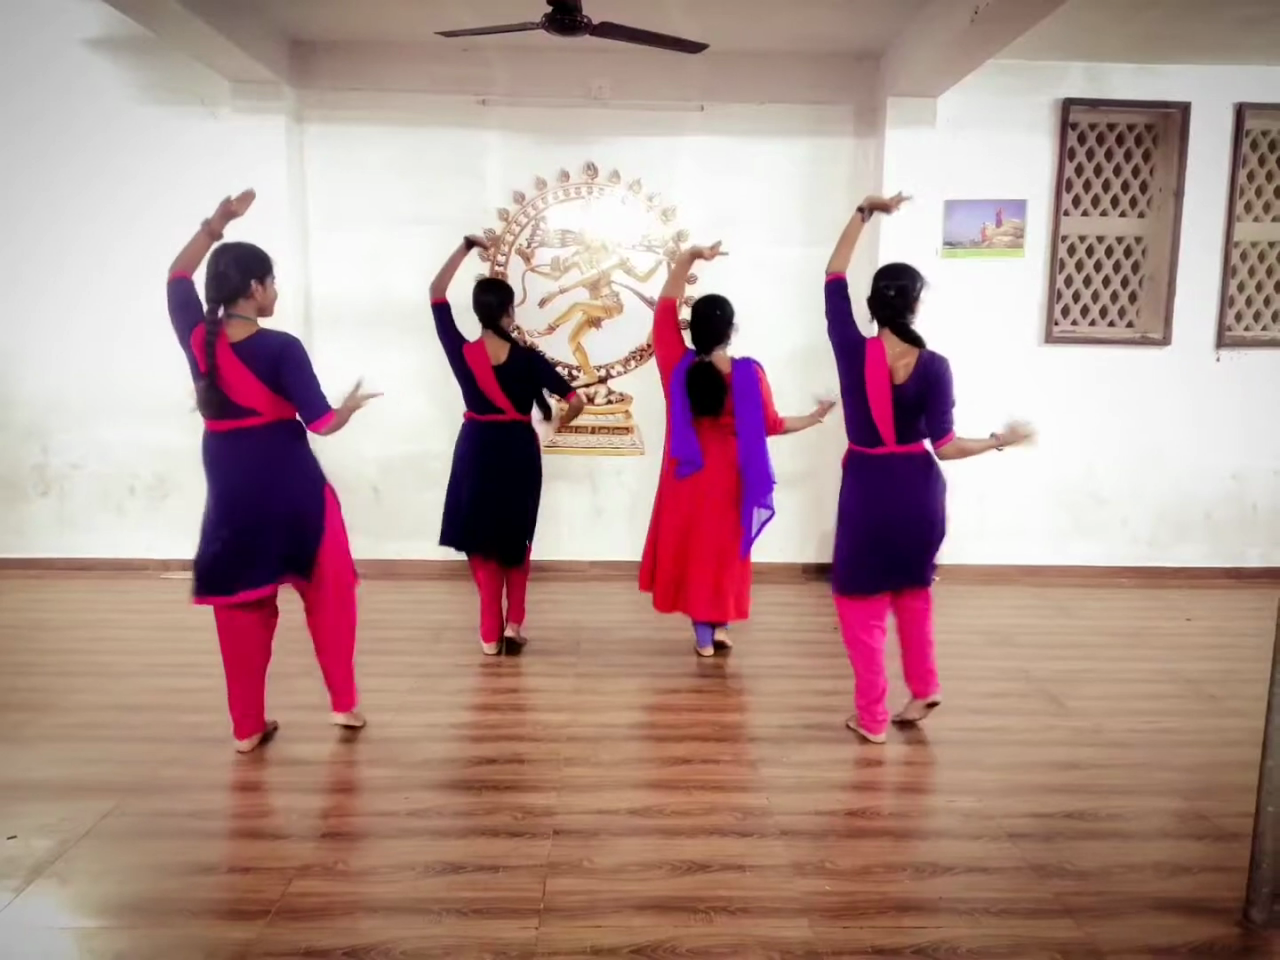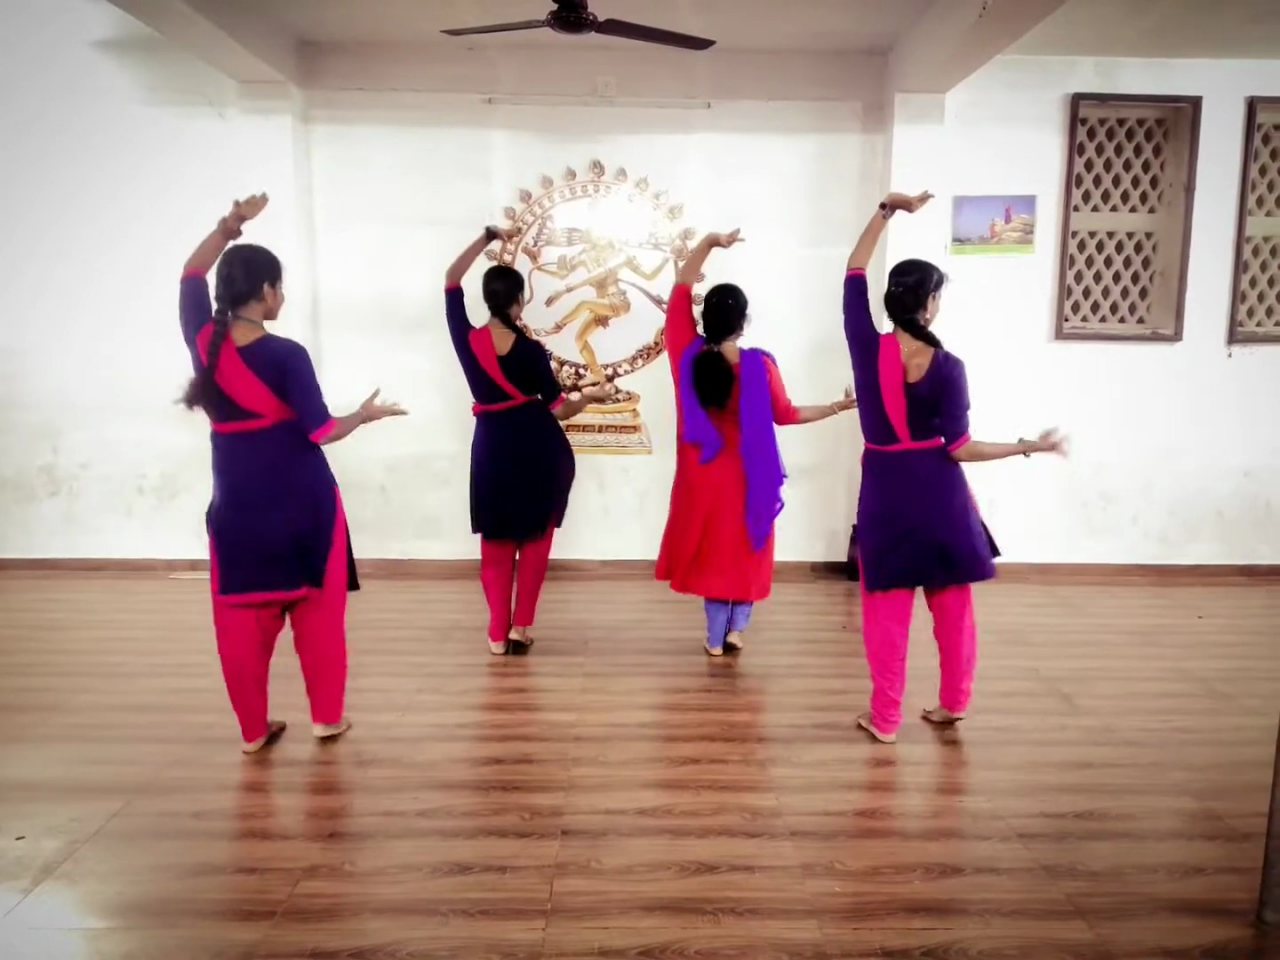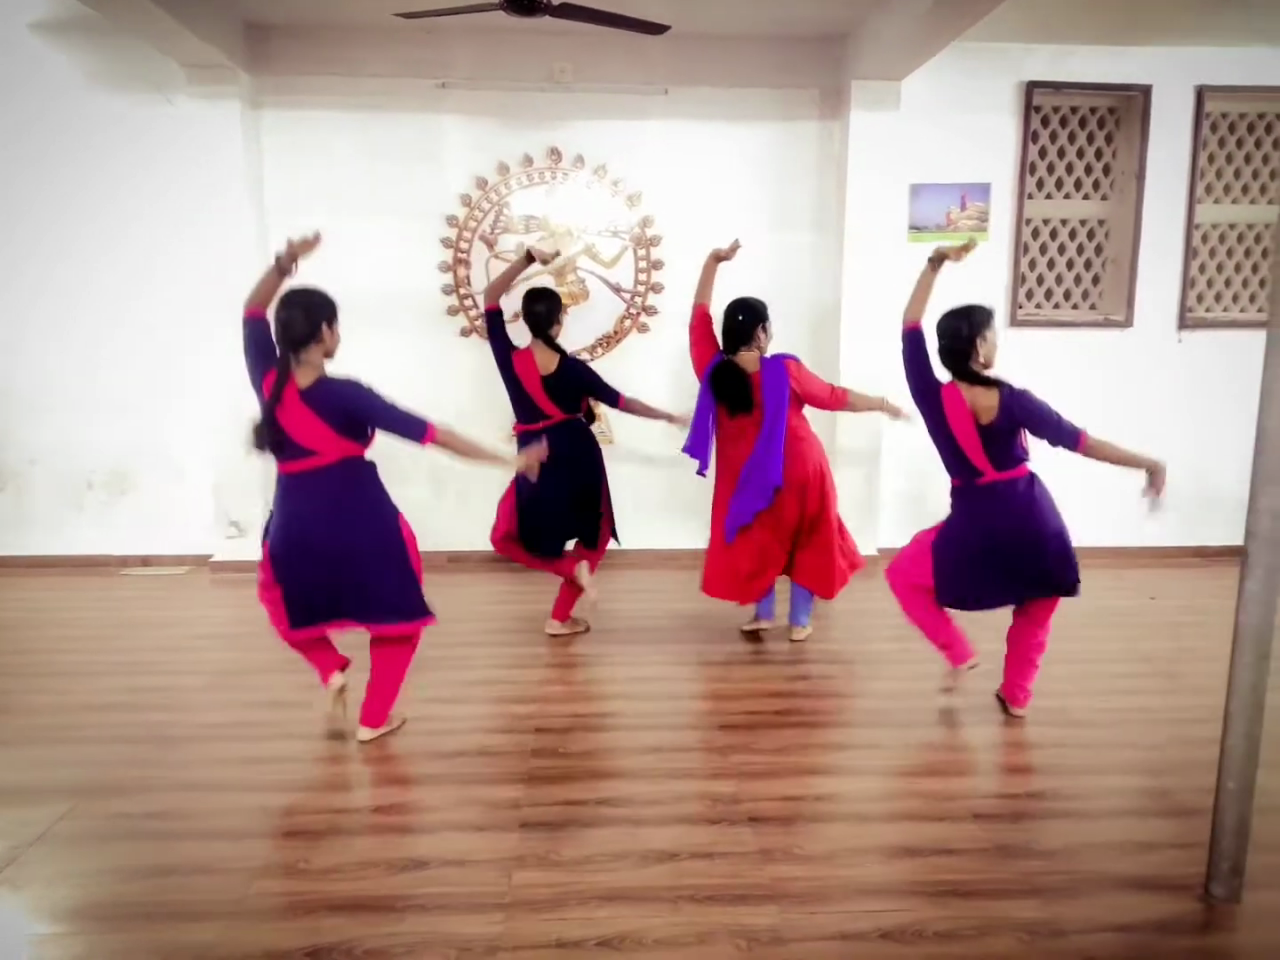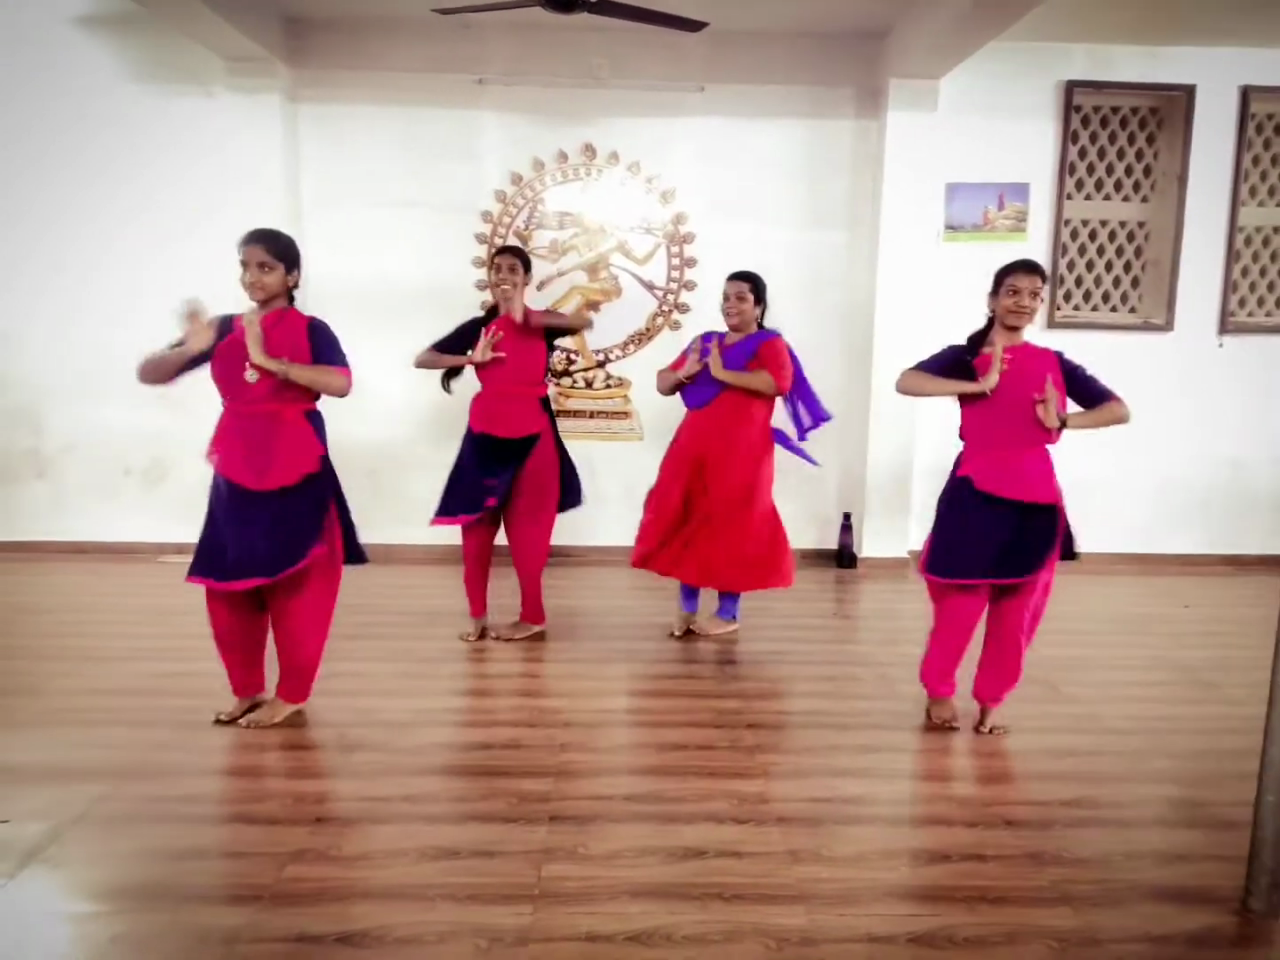
dt=1s
person 1, frame 1
left shoulder: (197, 340)
right shoulder: (281, 348)
left elbow: (177, 276)
right elbow: (322, 423)
left wrist: (217, 222)
right wrist: (353, 401)
left hip: (230, 489)
right hip: (290, 484)
left knee: (241, 606)
right knee: (330, 589)
left ankle: (247, 727)
right ankle: (344, 703)
person 1, frame 2
left shoulder: (202, 339)
right shoulder: (285, 355)
left elbow: (192, 273)
right elbow: (321, 431)
left wrist: (231, 223)
right wrist: (366, 414)
left hip: (237, 494)
right hip: (300, 488)
left knee: (242, 612)
right knee: (317, 607)
left ankle: (253, 729)
right ankle: (327, 715)
person 1, frame 3
left shoulder: (266, 382)
right shoulder: (344, 395)
left elbow: (254, 314)
right elbow: (426, 433)
left wrist: (284, 264)
right wrist: (506, 459)
left hip: (296, 523)
right hip: (362, 518)
left knee: (283, 603)
right knee: (398, 619)
left ankle: (332, 671)
right ankle: (374, 718)
person 1, frame 4
left shoulder: (310, 329)
right shoulder: (225, 329)
left elbow: (340, 383)
right elbow: (149, 375)
left wrist: (269, 361)
right wrist: (190, 348)
left hip: (299, 473)
right hip: (238, 474)
left knee: (300, 585)
right knee: (228, 586)
left ankle: (291, 694)
right ankle: (247, 690)
person 2, frame 1
left shoulder: (853, 351)
right shoulder: (933, 367)
left elbow: (834, 277)
right elbow: (945, 447)
left wrist: (865, 212)
right wrist: (1005, 439)
left hip: (866, 488)
right hip: (917, 489)
left knee: (862, 607)
right knee: (912, 594)
left ankle: (872, 718)
right ankle: (924, 689)
person 2, frame 2
left shoulder: (867, 347)
right shoulder: (947, 368)
left elbow: (854, 273)
right elbow: (961, 448)
left wrist: (886, 210)
right wrist: (1027, 446)
left hip: (885, 487)
right hip: (939, 488)
left knee: (886, 609)
right knee: (952, 602)
left ankle: (885, 718)
right ankle: (954, 701)
person 2, frame 3
left shoulder: (930, 397)
right shoulder: (1010, 401)
left elbow: (911, 328)
right elbow: (1079, 442)
left wrist: (935, 264)
right wrist: (1148, 464)
left hip: (976, 521)
right hip: (1033, 518)
left knee: (903, 575)
right knee: (1034, 611)
left ankle: (958, 653)
right ankle: (1017, 694)
person 2, frame 4
left shoulder: (1054, 364)
right shoulder: (964, 356)
left elbow: (1118, 409)
right elbow: (905, 383)
left wrist: (1064, 421)
right wrist: (976, 387)
left hip: (1035, 492)
right hip: (976, 486)
left knee: (1020, 606)
right knee: (960, 601)
left ankle: (990, 698)
right ankle: (938, 692)
person 3, frame 1
left shoulder: (460, 351)
right shoulder: (527, 359)
left elbow: (436, 292)
right elbow: (575, 402)
left wrist: (468, 245)
right wrist: (561, 422)
left hip: (476, 452)
right hip: (519, 453)
left knee: (481, 548)
right knee: (513, 544)
left ankle: (490, 636)
right ankle: (513, 626)
person 3, frame 2
left shoulder: (467, 340)
right shoulder: (530, 350)
left elbow: (451, 279)
right elbow: (561, 409)
left wrist: (487, 237)
right wrist: (591, 395)
left hip: (492, 444)
right hip: (538, 443)
left knee: (497, 546)
right knee: (536, 541)
left ankle: (498, 634)
right ankle: (520, 627)
person 3, frame 3
left shoulder: (508, 359)
right shoulder: (572, 368)
left elbow: (490, 298)
right elbow: (619, 402)
left wrist: (527, 260)
right wrist: (668, 416)
right hip: (580, 455)
left knee: (507, 538)
right knee: (593, 538)
left ankle: (570, 569)
right ankle: (561, 617)
person 3, frame 4
left shoulder: (541, 324)
right shoulder: (479, 327)
left elbow: (583, 322)
right elbow: (422, 359)
left wrist: (529, 318)
right wrist: (471, 358)
left hip: (532, 432)
right hip: (488, 432)
left knee: (528, 528)
right knee: (476, 527)
left ankle: (533, 617)
right ankle: (478, 616)
person 4, frame 1
left shoulder: (676, 366)
right shoulder: (749, 373)
left elbow: (665, 308)
right elbow: (770, 425)
left wrist: (690, 256)
right wrist: (815, 417)
left hip: (688, 481)
right hip: (731, 480)
left knee: (692, 550)
right knee: (726, 551)
left ankle: (704, 637)
right ankle: (720, 627)
person 4, frame 2
left shoulder: (687, 354)
right shoulder: (759, 364)
left elbow: (679, 294)
right elbow: (784, 414)
left wrist: (708, 243)
right wrist: (836, 408)
left hip: (702, 471)
right hip: (748, 473)
left knee: (711, 547)
right knee: (744, 546)
left ankle: (715, 639)
right ankle: (736, 630)
person 4, frame 3
left shoulder: (711, 369)
right shoulder: (784, 371)
left elbow: (699, 316)
right elbow: (834, 398)
left wrist: (714, 260)
right wrist: (882, 405)
left hip: (742, 474)
right hip: (798, 470)
left knee: (748, 542)
right knee: (811, 542)
left ankle: (760, 613)
right ankle: (800, 621)
person 4, frame 4
left shoulder: (770, 345)
right shoulder: (706, 343)
left elbow: (781, 382)
right elbow: (664, 386)
left wrist: (724, 374)
right wrist: (683, 371)
left hip: (741, 457)
right hip: (694, 452)
left knee: (731, 531)
right knee: (682, 526)
left ankle: (728, 615)
right ankle: (688, 610)
